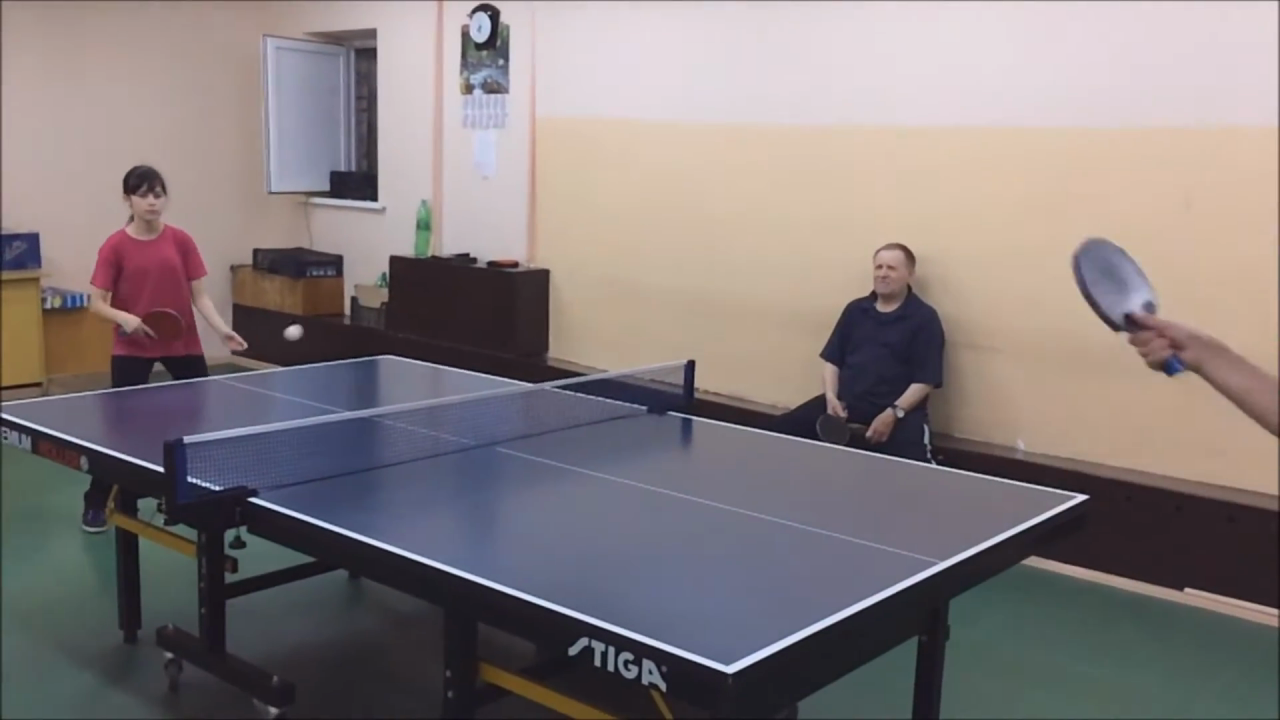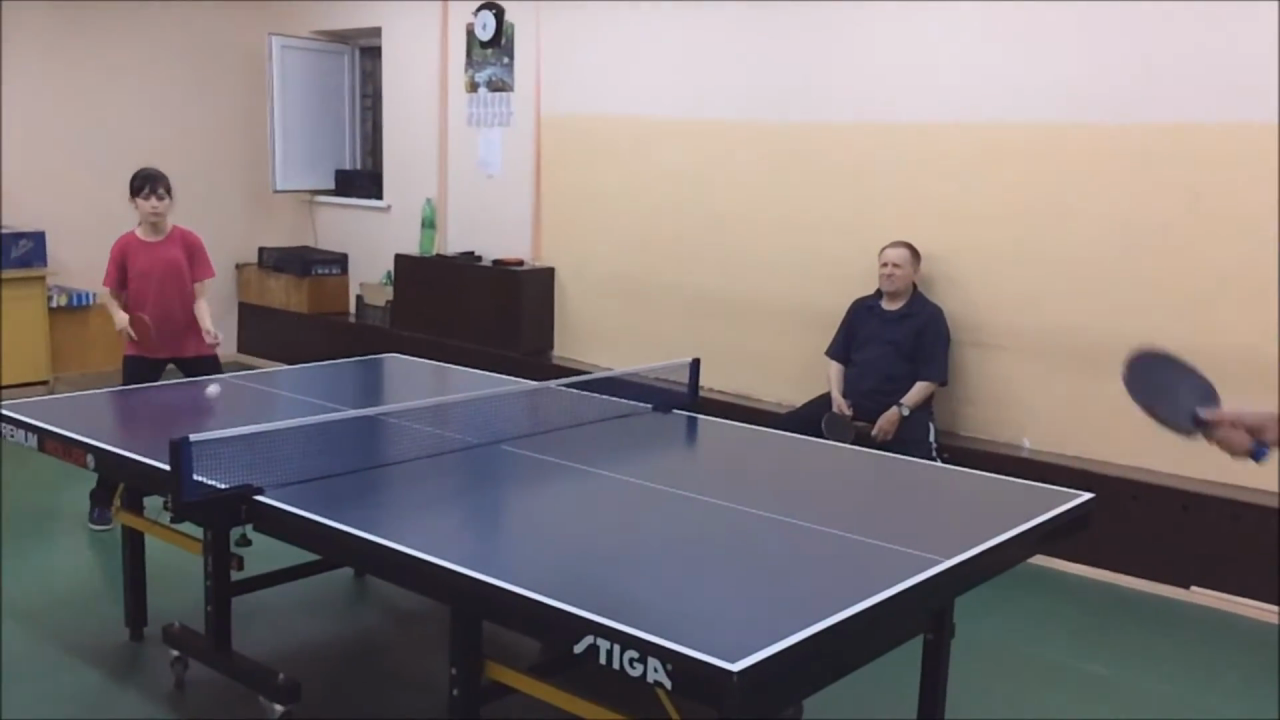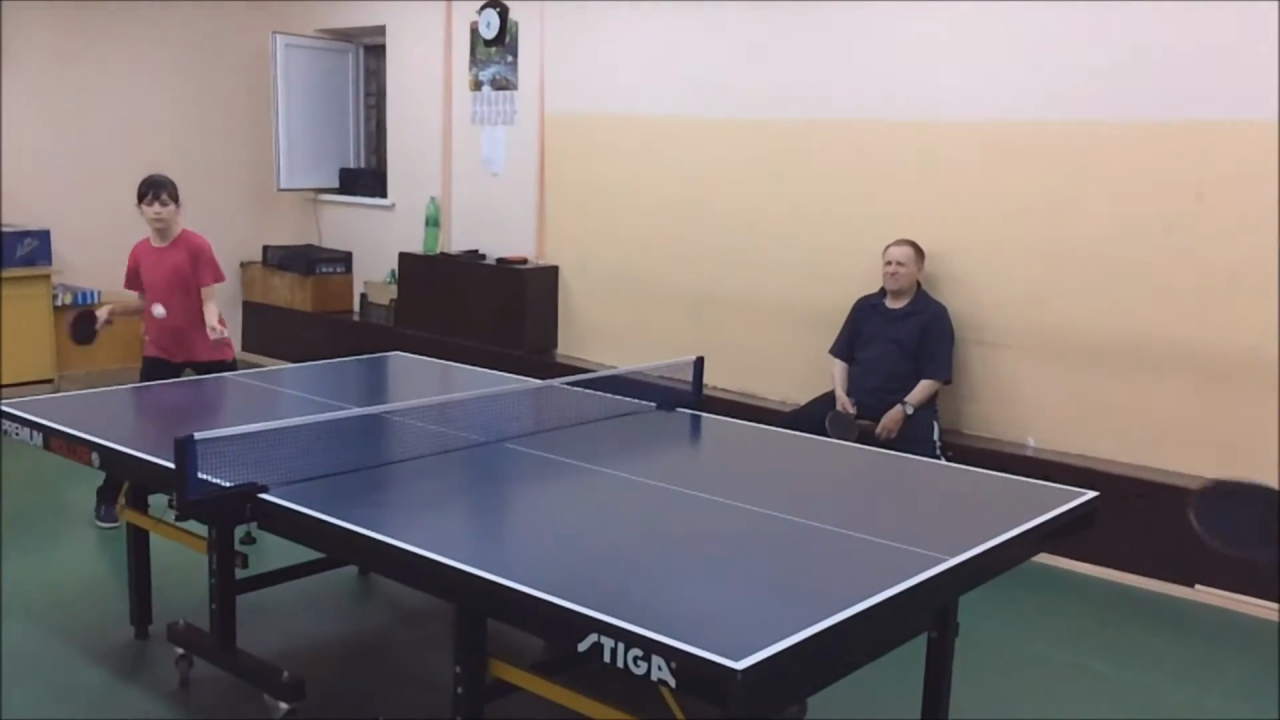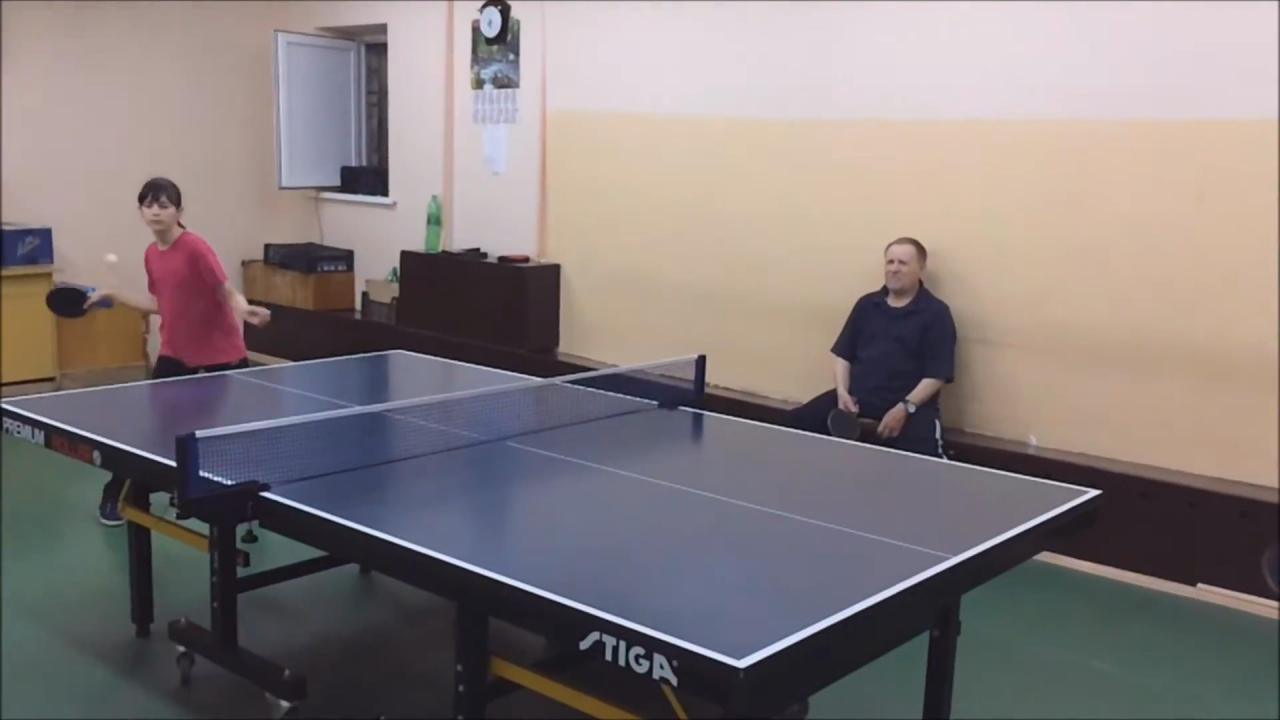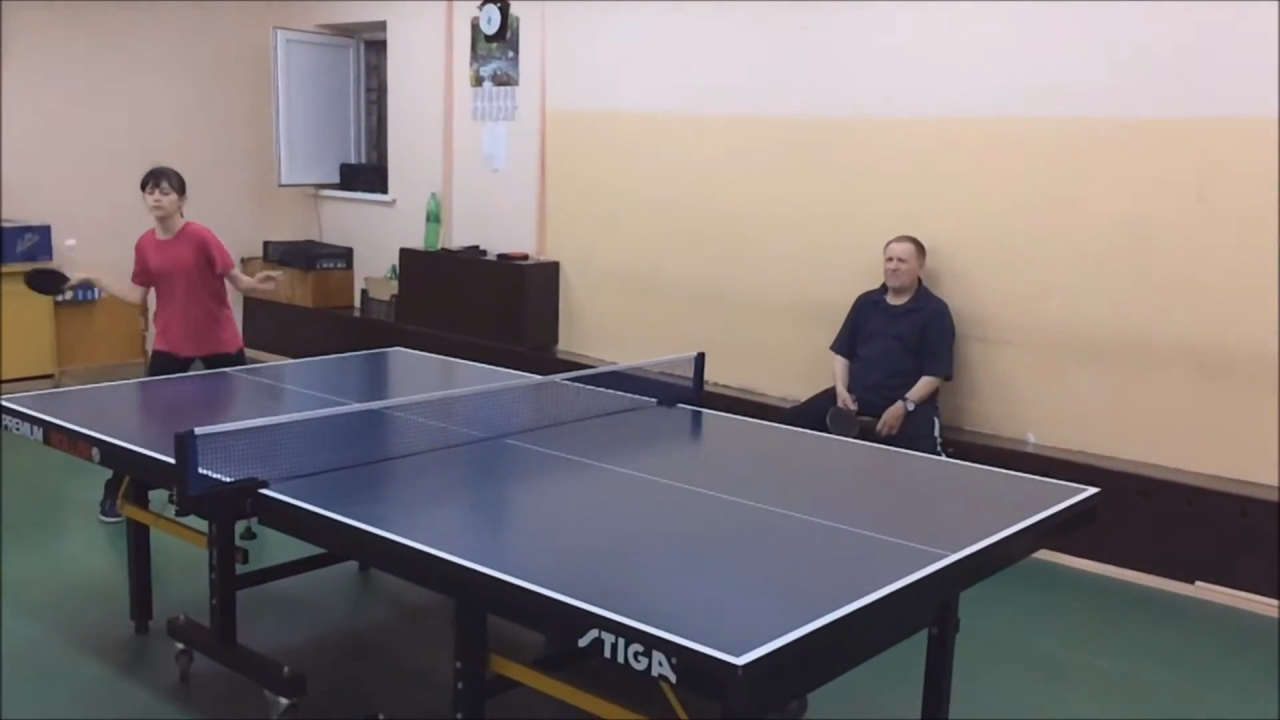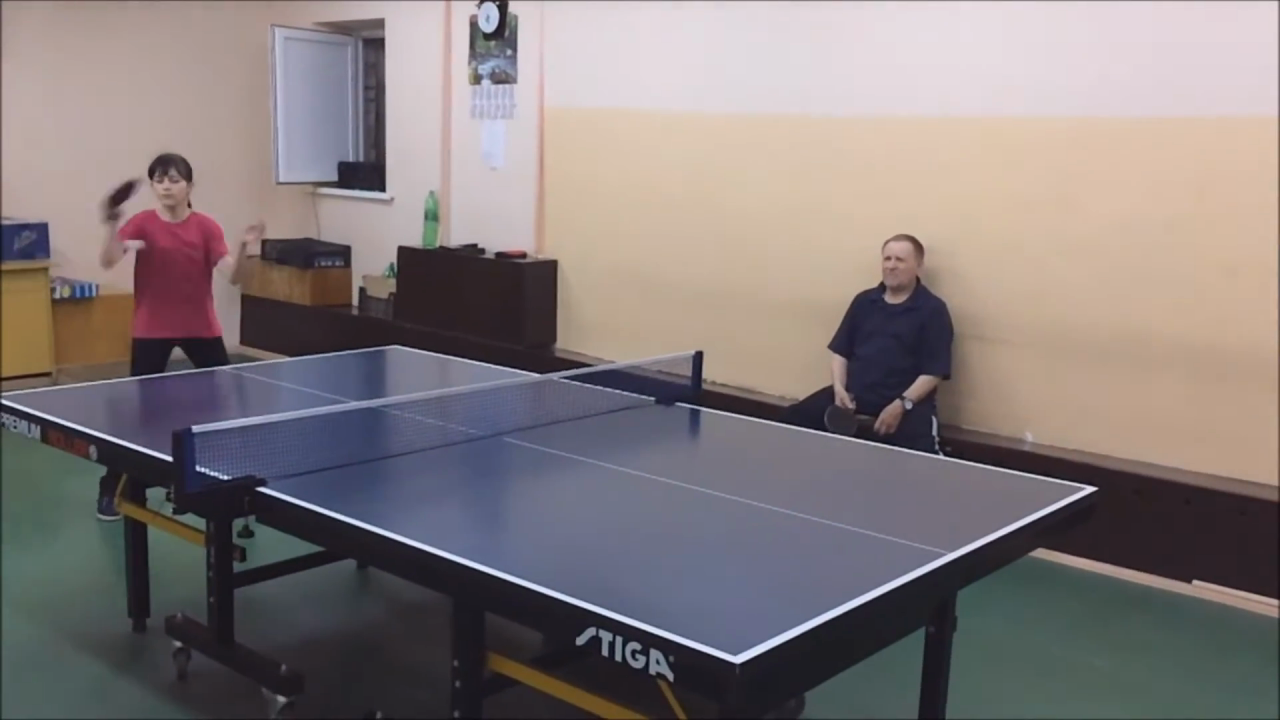
dt=0.2s
person 1, frame 1
left shoulder: (181, 240)
right shoulder: (115, 246)
left elbow: (198, 295)
right elbow: (97, 303)
left wrist: (222, 329)
right wrist: (124, 317)
left hip: (183, 343)
right hip: (132, 346)
right ankle: (95, 503)
person 1, frame 2
left shoulder: (189, 241)
right shoulder: (124, 247)
left elbow: (199, 297)
right elbow: (113, 298)
left wrist: (208, 326)
right wrist: (119, 315)
left hip: (193, 345)
right hip: (144, 348)
right ankle: (102, 501)
person 1, frame 3
left shoulder: (196, 246)
right shoulder: (139, 252)
left elbow: (209, 300)
left wrist: (213, 325)
right wrist: (112, 309)
left hip: (209, 349)
right hip: (161, 350)
right ankle: (107, 499)
person 1, frame 4
left shoulder: (195, 248)
right shoulder: (151, 254)
left elbow: (229, 293)
left wrist: (246, 310)
right wrist: (111, 295)
left hip: (221, 350)
right hip: (176, 352)
right ankle: (112, 496)
person 1, frame 5
left shoulder: (201, 237)
right shoulder: (144, 244)
left elbow: (235, 280)
right elbow: (136, 296)
left wrist: (255, 284)
right wrist: (93, 279)
left hip: (219, 340)
right hip: (170, 343)
right ankle: (113, 492)
person 1, frame 6
left shoulder: (206, 227)
right shoulder: (142, 223)
left elbow: (231, 276)
right elbow: (109, 261)
left wrist: (242, 246)
right wrist: (111, 228)
left hip: (201, 327)
right hip: (152, 329)
right ankle: (110, 489)
person 2, frame 1
left shoulder: (924, 318)
right shoulder: (855, 309)
left elbow: (926, 379)
right elbow: (832, 359)
left wrist: (894, 413)
right wrist: (831, 397)
left hip: (898, 410)
right hip: (845, 403)
left knee: (911, 462)
right knee: (784, 427)
person 2, frame 2
left shoulder: (929, 316)
right shoulder: (860, 307)
left elbow: (931, 377)
right elbow: (837, 358)
left wrist: (899, 411)
right wrist: (836, 395)
left hip: (903, 408)
right hip: (850, 401)
left knee: (916, 461)
right knee: (789, 426)
person 2, frame 3
left shoulder: (934, 314)
right shoulder: (864, 306)
left elbow: (935, 376)
right elbow: (841, 356)
left wrist: (903, 409)
right wrist: (840, 393)
left hip: (907, 407)
right hip: (854, 400)
right knee: (793, 424)
person 2, frame 4
left shoulder: (936, 313)
right shoulder: (866, 304)
left elbow: (937, 374)
right elbow: (843, 354)
left wrist: (905, 408)
right wrist: (842, 392)
left hip: (909, 405)
right hip: (856, 398)
left knee: (922, 458)
right knee: (795, 422)
person 2, frame 5
left shoulder: (935, 311)
right shoulder: (865, 302)
left elbow: (936, 372)
right elbow: (842, 352)
left wrist: (904, 406)
right wrist: (841, 390)
left hip: (908, 404)
right hip: (855, 396)
right knee: (795, 420)
person 2, frame 6
left shoulder: (933, 310)
right shoulder: (864, 301)
left elbow: (934, 371)
right elbow: (840, 351)
left wrist: (902, 405)
right wrist: (839, 388)
left hip: (906, 402)
right hip: (853, 395)
left knee: (919, 454)
right knee: (793, 418)
